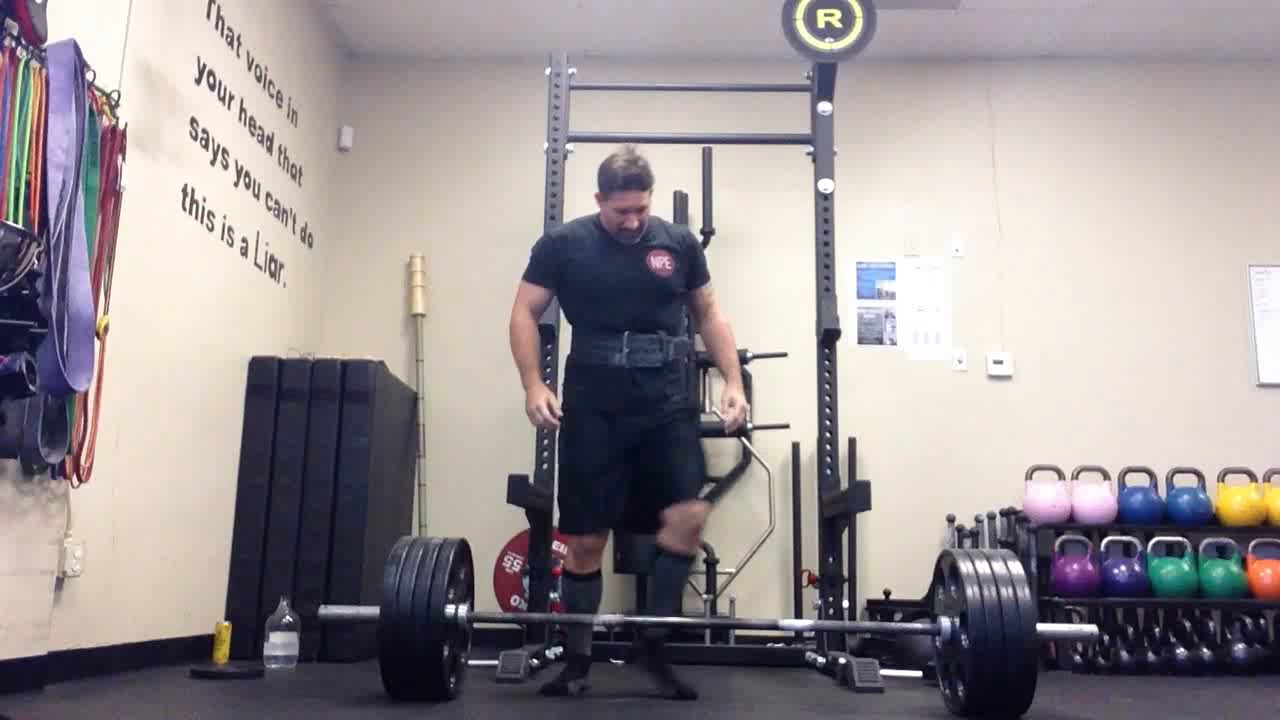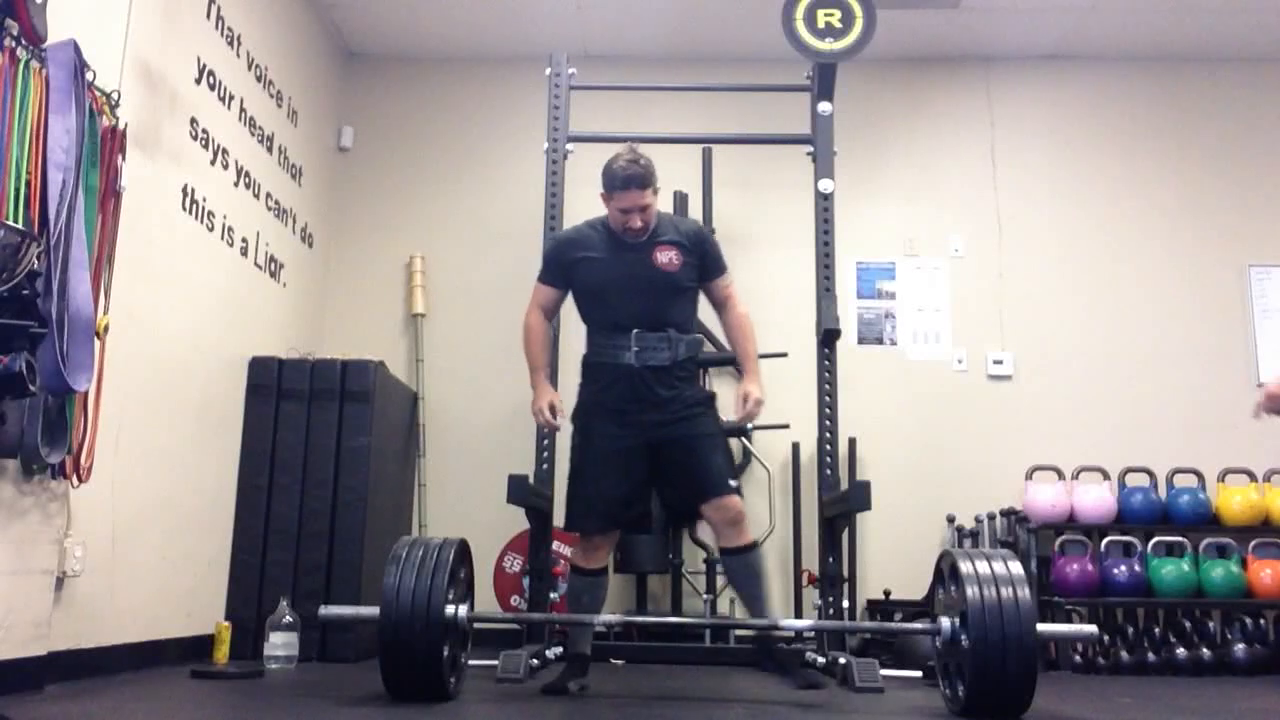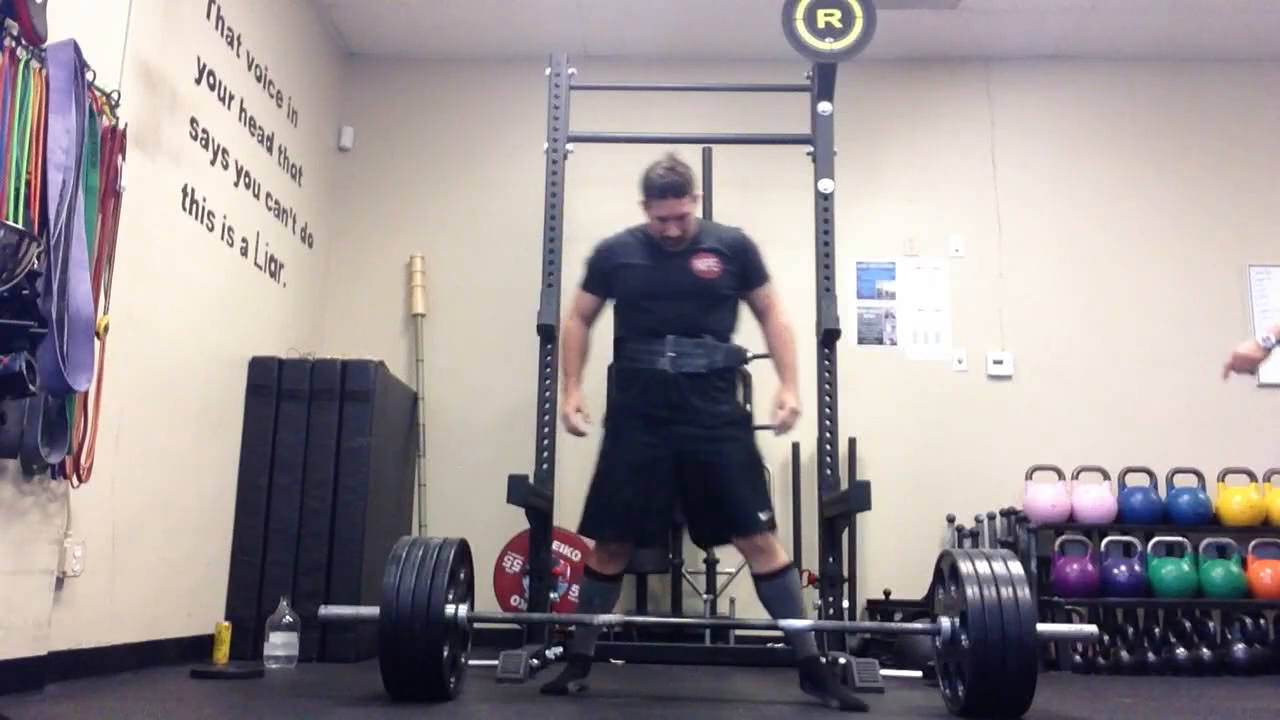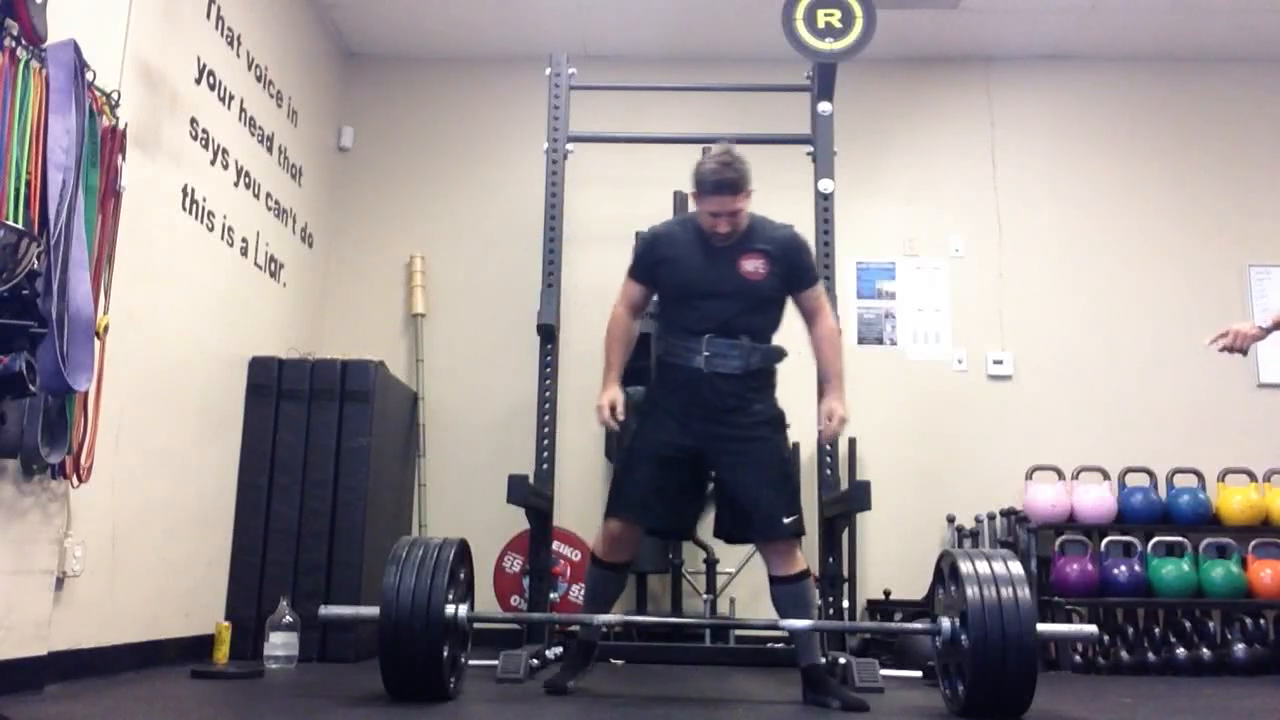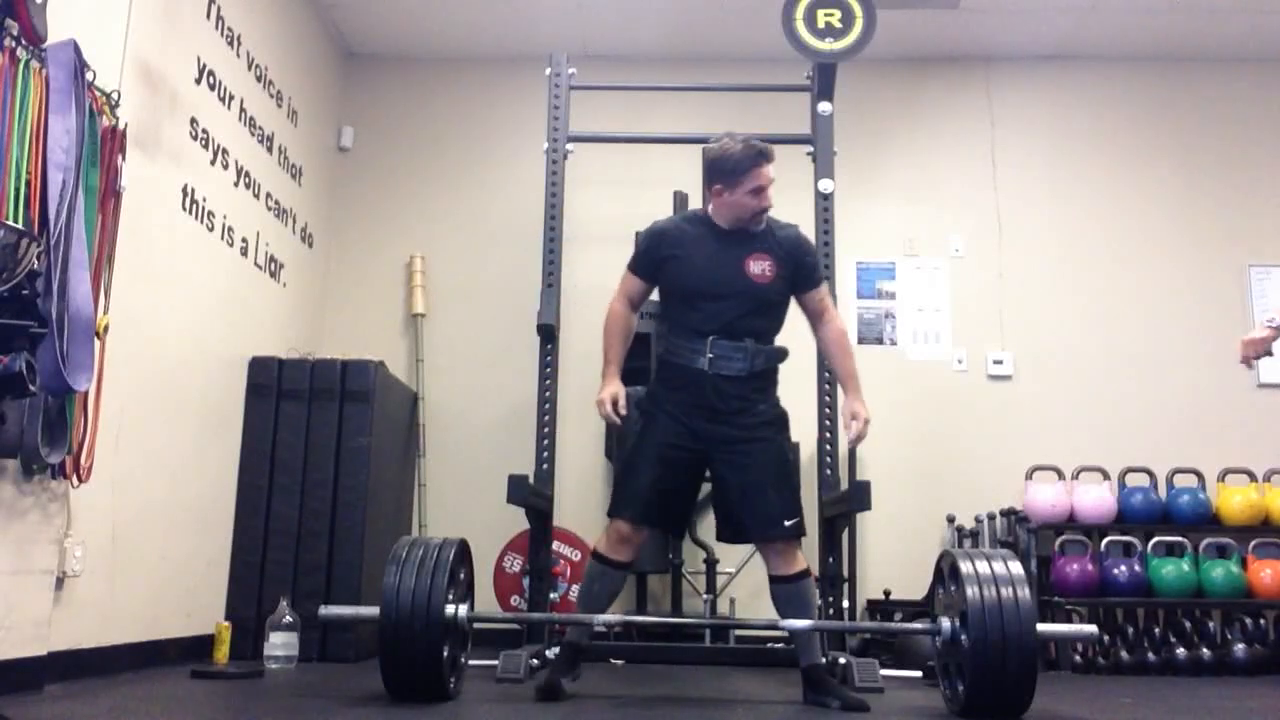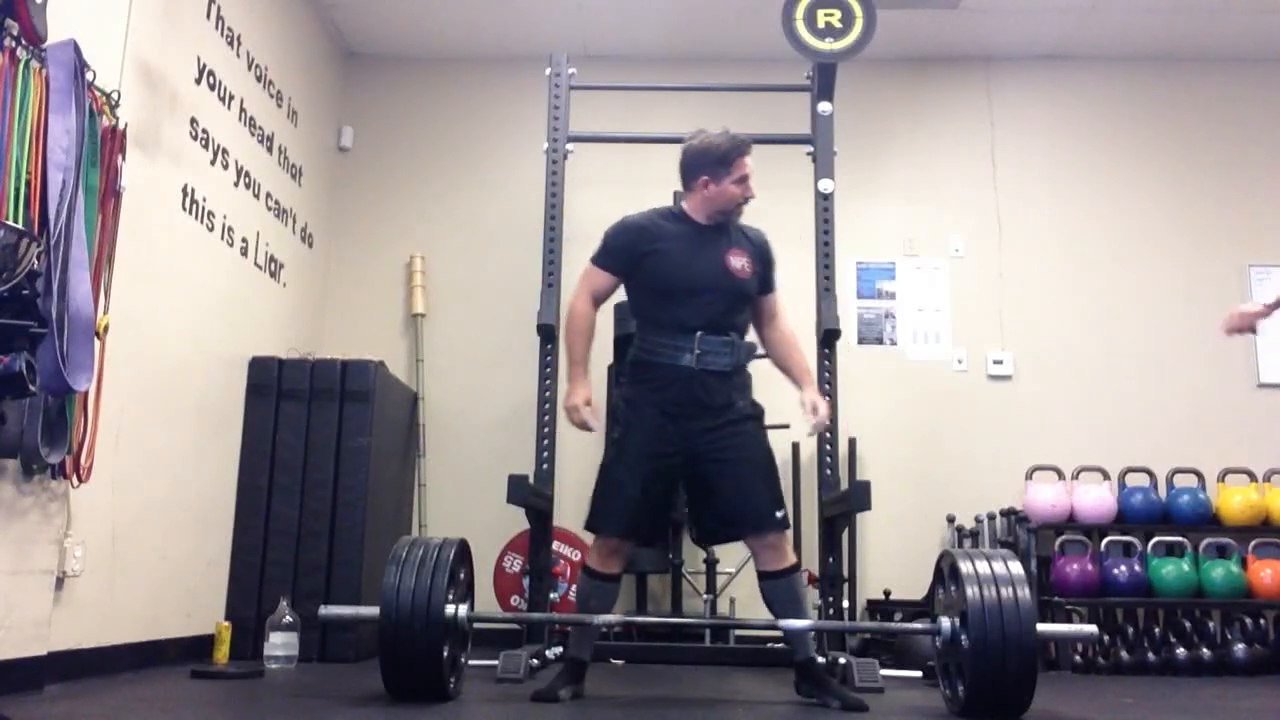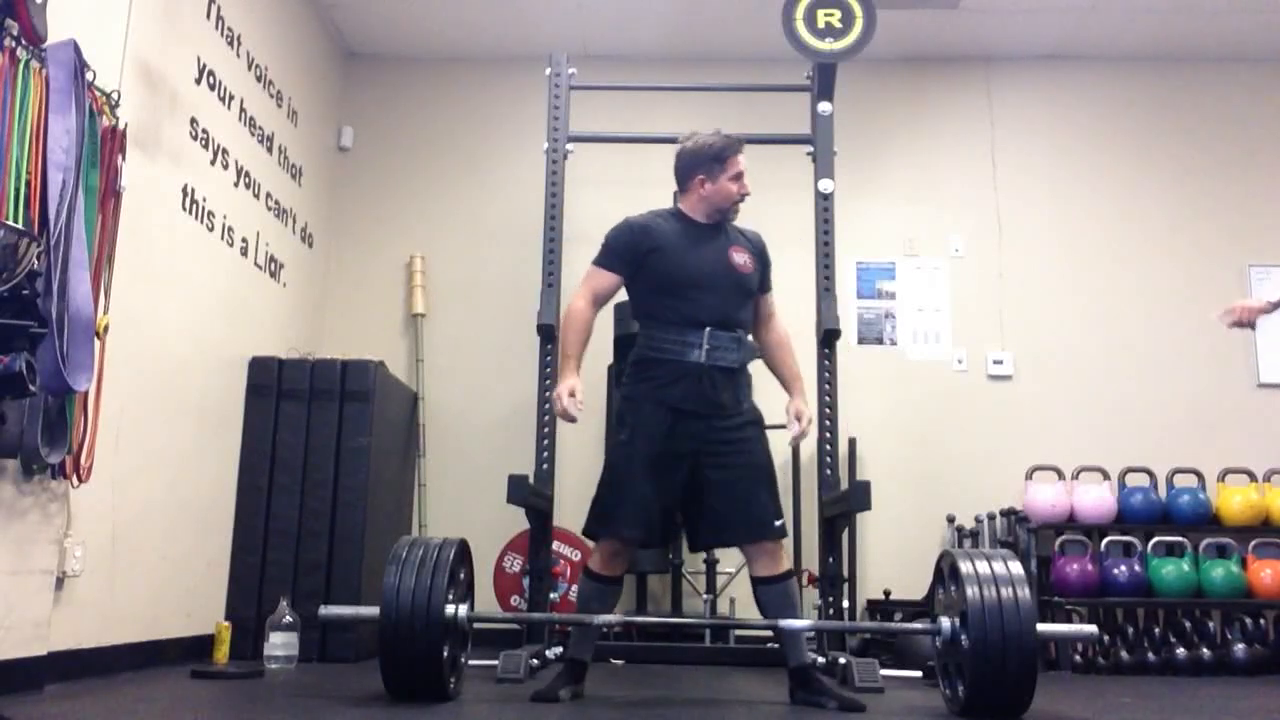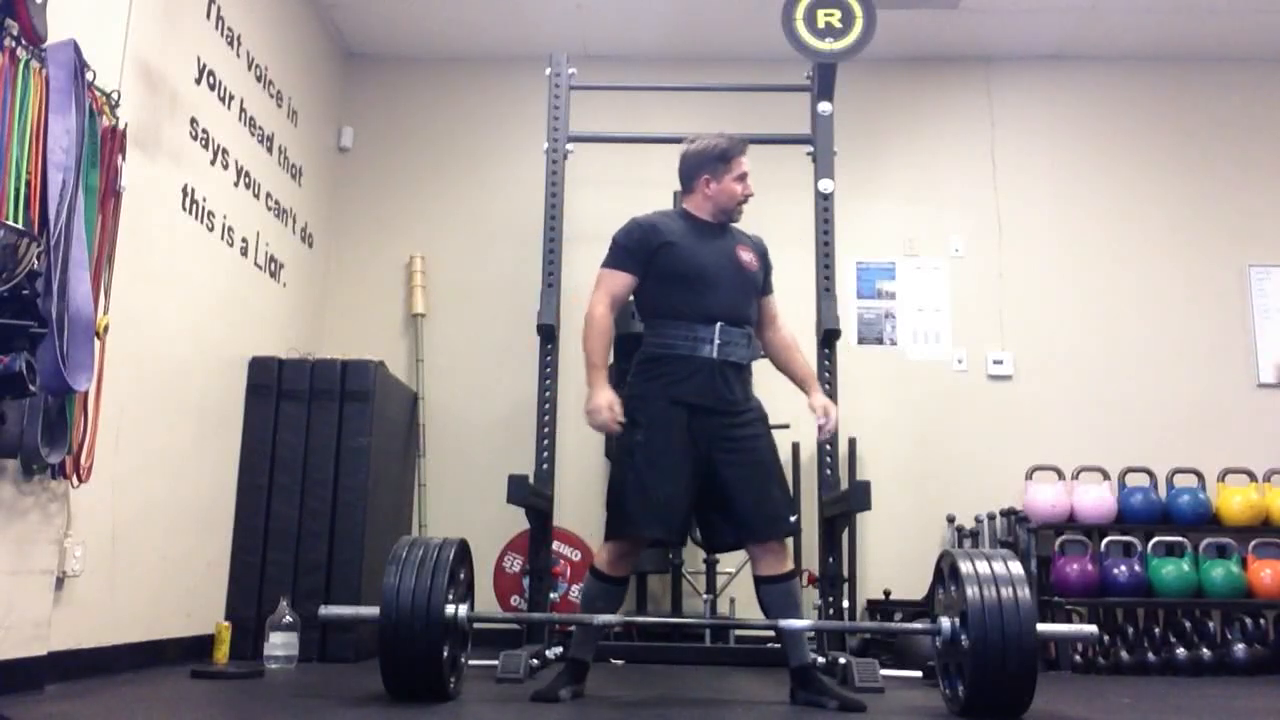
dt=0.2s
person 1, frame 1
left shoulder: (679, 243)
right shoulder: (562, 245)
left elbow: (709, 315)
right elbow: (525, 314)
left wrist: (733, 382)
right wrist: (534, 385)
left hip: (665, 400)
right hip: (593, 405)
left knee: (687, 516)
right knee: (585, 537)
left ankle: (655, 644)
right ankle: (577, 660)
person 1, frame 2
left shoulder: (691, 238)
right shoulder: (572, 246)
left elbow: (729, 305)
right elbow: (538, 313)
left wrist: (750, 374)
right wrist: (542, 384)
left hip: (681, 398)
right hip: (608, 407)
left knee: (726, 510)
right knee: (594, 534)
left ankle: (770, 643)
right ankle: (576, 660)
person 1, frame 3
left shoulder: (732, 248)
right shoulder: (614, 253)
left elbow: (771, 315)
right elbow: (578, 320)
left wrist: (789, 385)
right wrist: (572, 389)
left hip: (715, 412)
right hip: (638, 414)
left knee: (758, 537)
right knee: (609, 541)
left ankle: (812, 668)
right ankle: (578, 661)
person 1, frame 4
left shoulder: (782, 244)
right shoulder: (663, 242)
left elbow: (819, 317)
right elbow: (627, 311)
left wrist: (834, 392)
right wrist: (611, 382)
left hip: (749, 413)
right hip: (671, 406)
left knee: (780, 540)
right knee: (620, 527)
left ankle: (813, 674)
right ankle: (581, 650)
person 1, frame 5
left shoulder: (788, 245)
right shoulder: (667, 238)
left elbow: (825, 319)
right elbow: (625, 304)
left wrist: (852, 392)
right wrist: (610, 376)
left hip: (750, 412)
right hip: (673, 403)
left knee: (781, 541)
right knee: (624, 528)
left ankle: (815, 675)
right ankle: (570, 654)
person 1, frame 6
left shoulder: (752, 245)
right shoulder: (638, 233)
left elbow: (771, 322)
right elbow: (584, 301)
left wrist: (806, 386)
right wrist: (578, 379)
left hip: (728, 410)
right hip: (651, 407)
left knee: (769, 535)
right knee: (612, 538)
left ankle: (809, 670)
right ankle: (574, 667)
person 1, frame 7
left shoulder: (749, 246)
right shoulder: (640, 234)
left elbow: (768, 326)
right elbow: (586, 301)
left wrist: (796, 392)
right wrist: (568, 374)
left hip: (729, 411)
right hip: (655, 408)
left knee: (765, 540)
right knee: (616, 539)
left ankle: (802, 675)
right ankle: (574, 668)
person 1, frame 8
left shoulder: (752, 249)
right shoulder: (647, 232)
left elbow: (772, 329)
right elbow: (602, 306)
left wrist: (814, 390)
right wrist: (599, 384)
left hip: (736, 409)
right hip: (662, 406)
left knee: (771, 538)
right knee: (626, 539)
left ankle: (804, 675)
right ankle: (575, 667)
